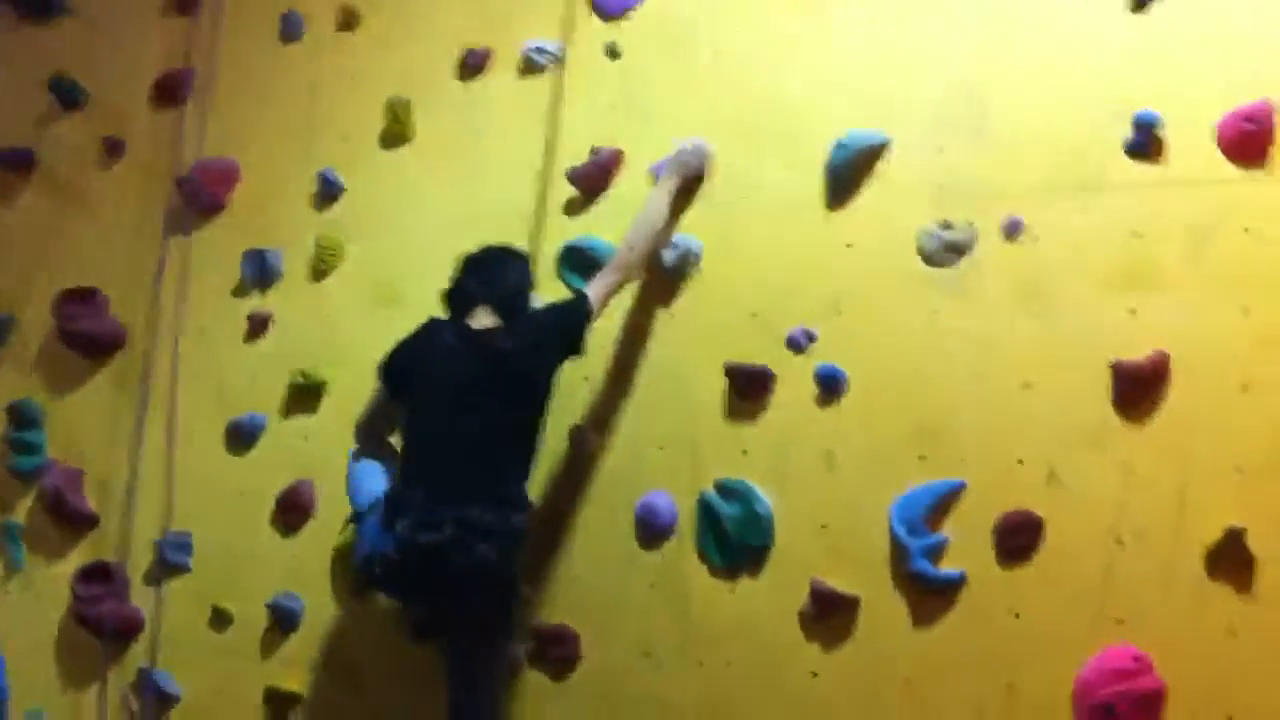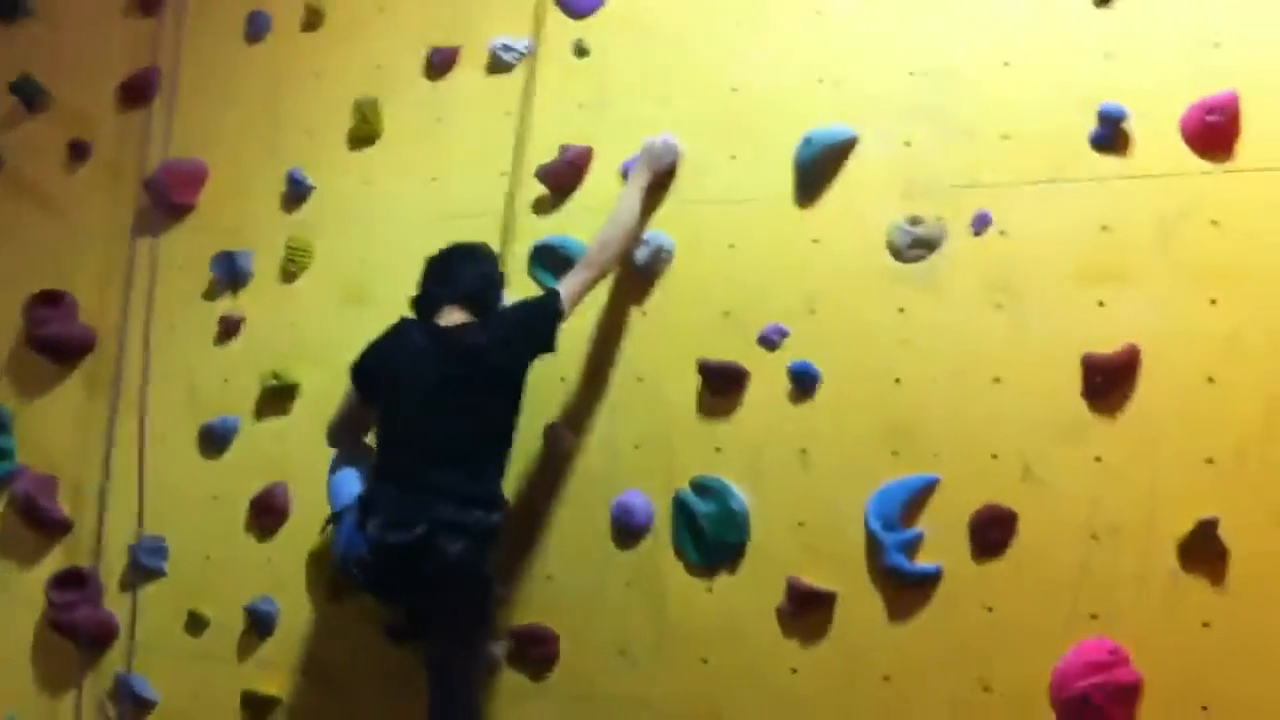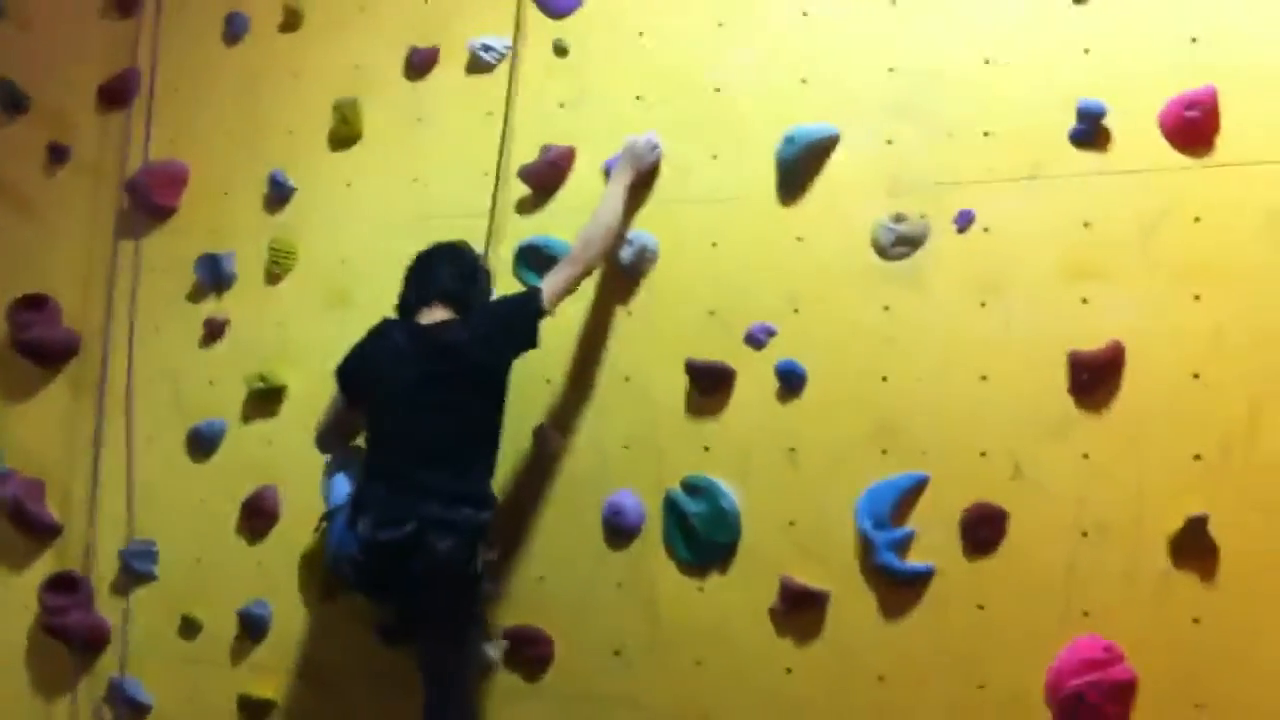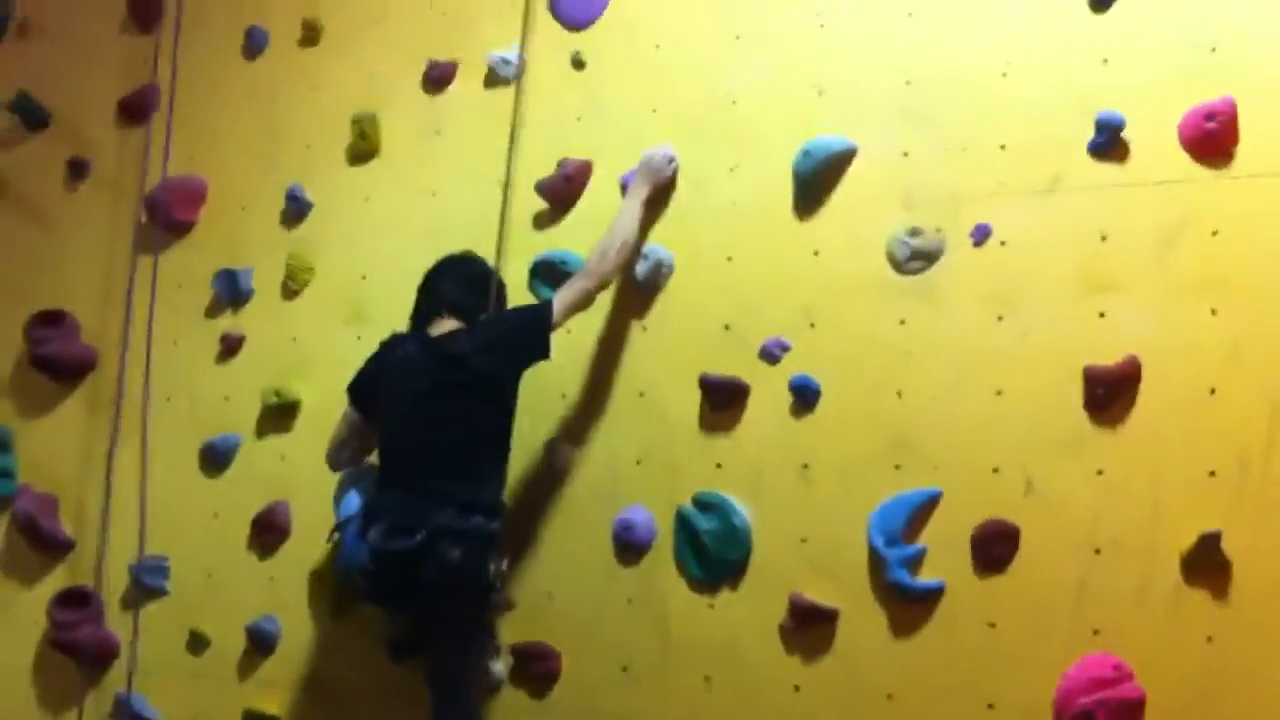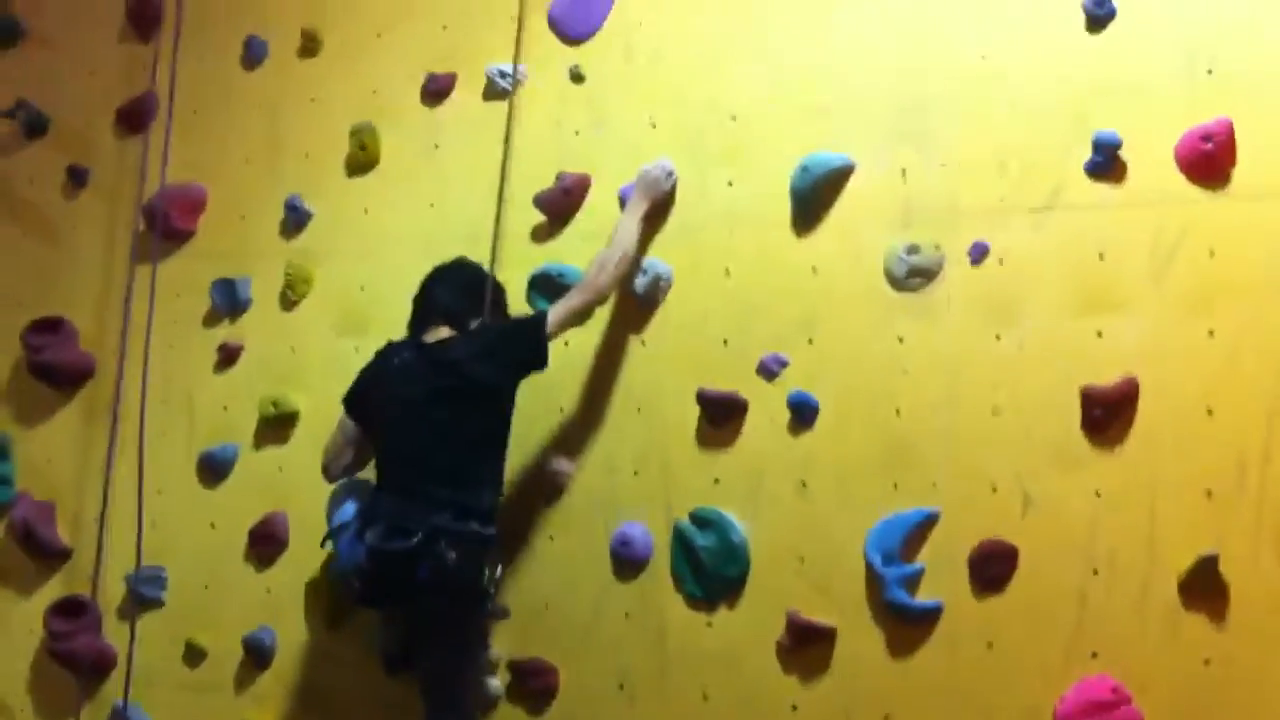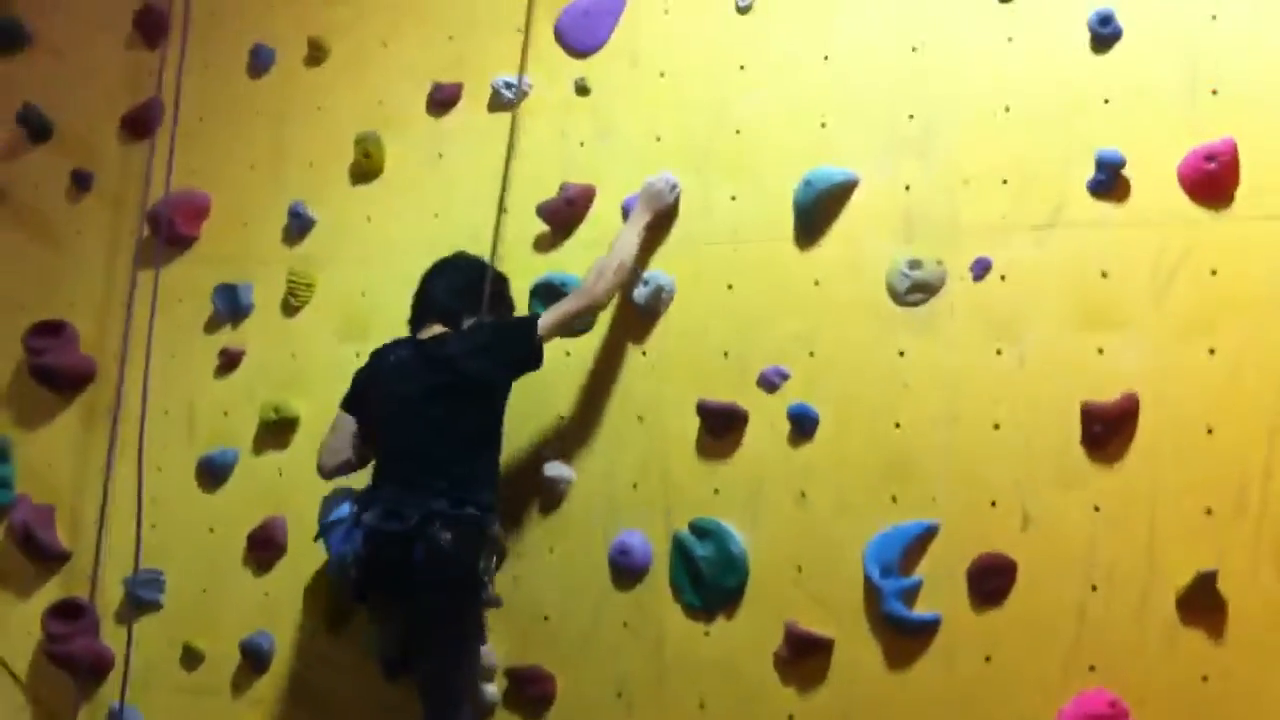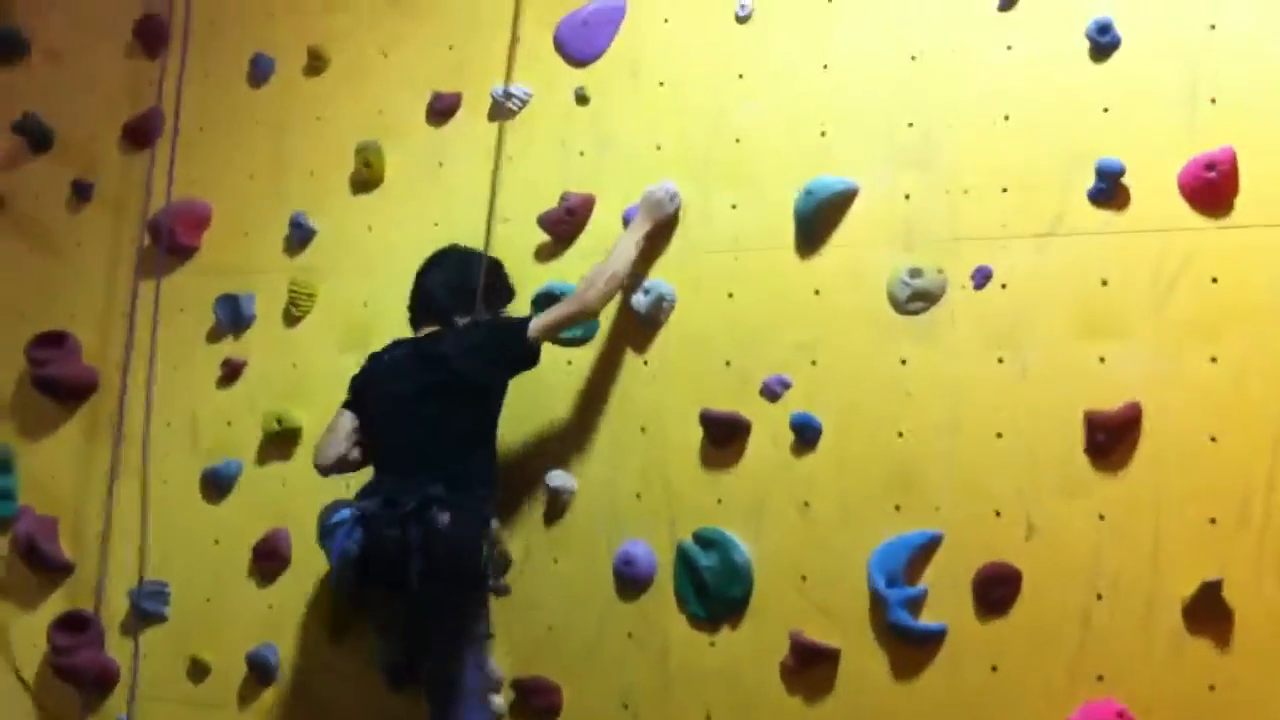
dt=0.1s
person 1, frame 1
left shoulder: (424, 345)
right shoulder: (539, 340)
left elbow: (367, 435)
right elbow: (624, 266)
right wrist: (670, 181)
left hip: (398, 554)
right hip: (482, 564)
left ankle: (425, 609)
person 1, frame 2
left shoulder: (394, 346)
right shoulder: (509, 336)
left elbow: (340, 438)
right elbow: (596, 265)
right wrist: (641, 178)
left hip: (373, 552)
right hip: (459, 562)
left ankle: (410, 608)
person 1, frame 3
left shoulder: (377, 346)
right shoulder: (491, 332)
left elbow: (328, 442)
right elbow: (579, 262)
right wrist: (624, 176)
left hip: (363, 551)
right hip: (448, 558)
left knee: (342, 477)
left ankle: (399, 607)
person 1, frame 4
left shoulder: (389, 359)
right shoulder: (499, 344)
left elbow: (340, 458)
right elbow: (596, 276)
right wrist: (640, 190)
left hip: (379, 557)
right hip: (459, 565)
left knee: (355, 495)
left ankle: (409, 624)
person 1, frame 5
left shoulder: (386, 367)
right shoulder: (495, 352)
left elbow: (335, 467)
right elbow: (594, 290)
right wrist: (639, 204)
left hip: (375, 562)
right hip: (453, 569)
left knee: (349, 504)
left ankle: (407, 638)
person 1, frame 6
left shoulder: (383, 365)
right shoulder: (490, 349)
left elbow: (330, 461)
right elbow: (593, 296)
right wrist: (642, 217)
left hip: (375, 553)
right hip: (450, 562)
left knee: (341, 511)
left ankle: (406, 636)
person 1, frame 7
left shoulder: (381, 366)
right shoulder: (483, 346)
left elbow: (327, 458)
right elbow: (586, 302)
right wrist: (642, 225)
left hip: (373, 548)
right hip: (448, 553)
left knee: (337, 517)
left ankle: (406, 645)
